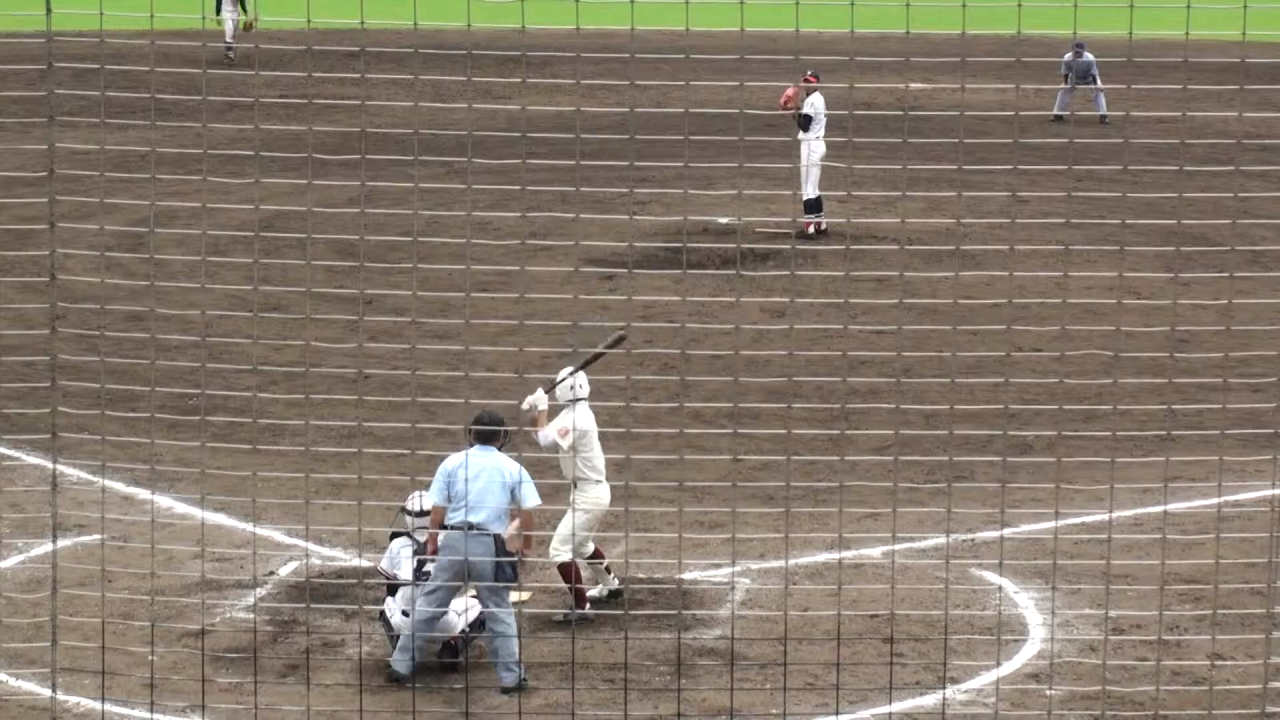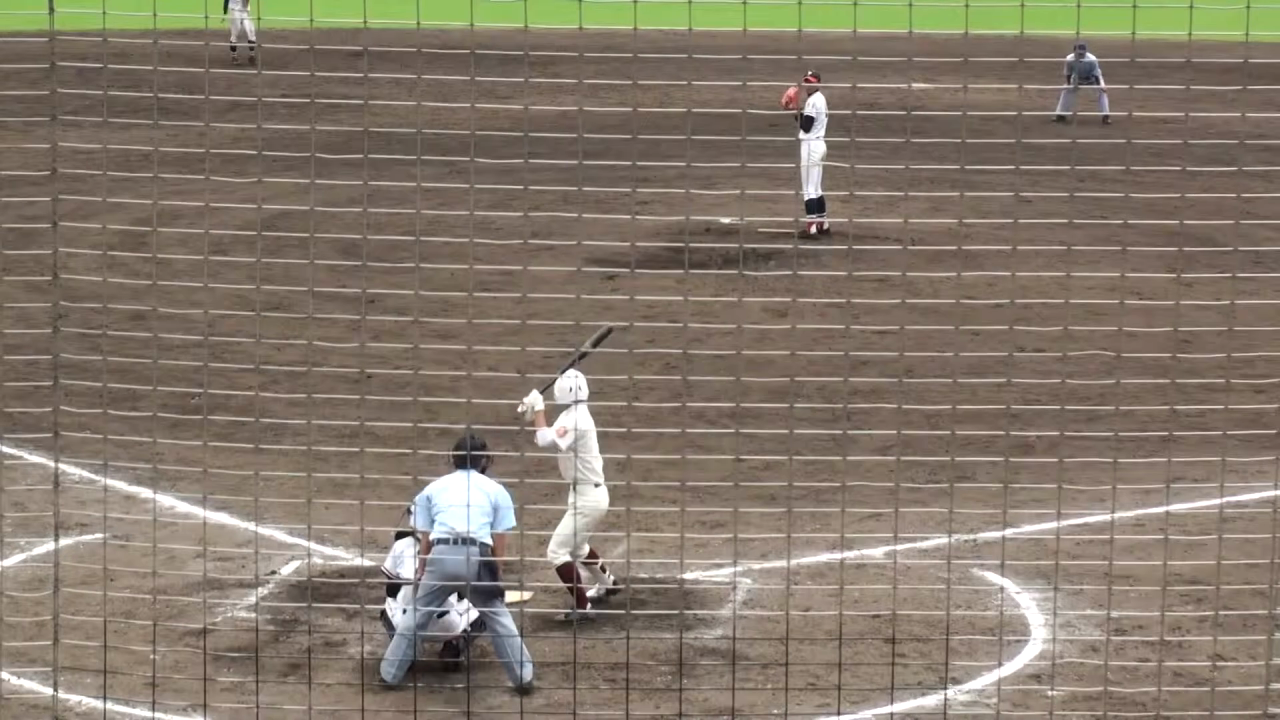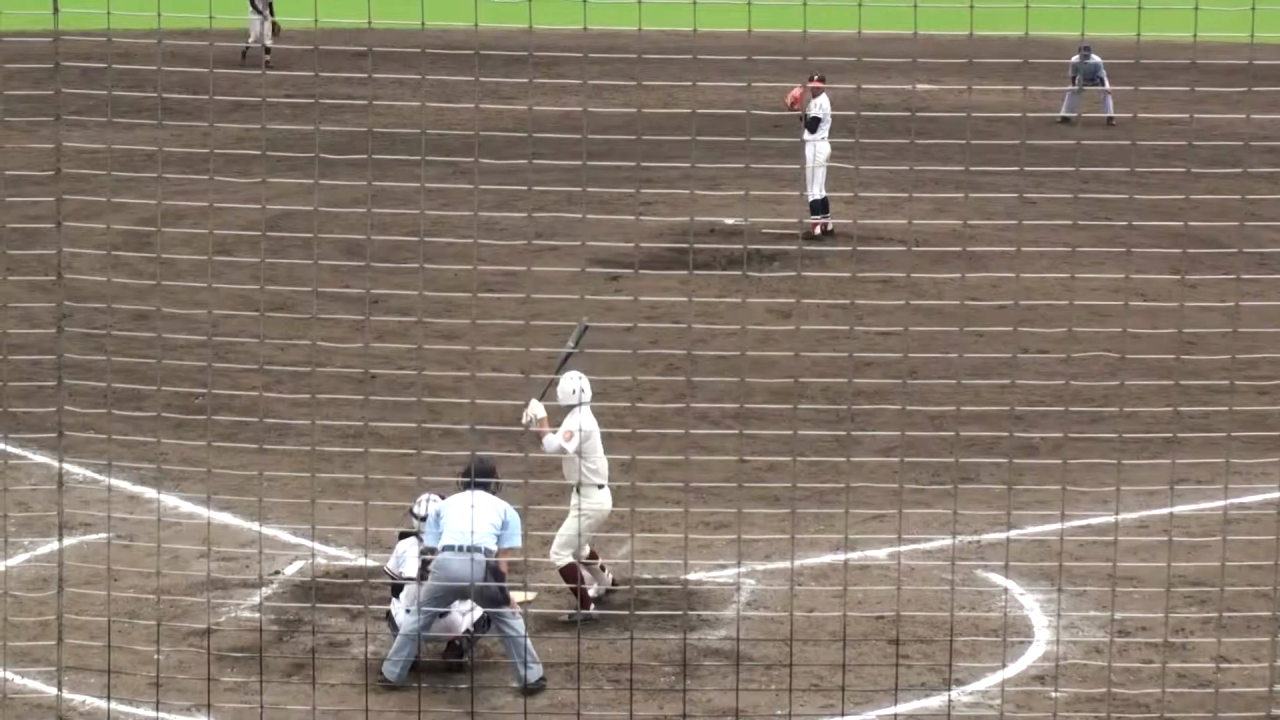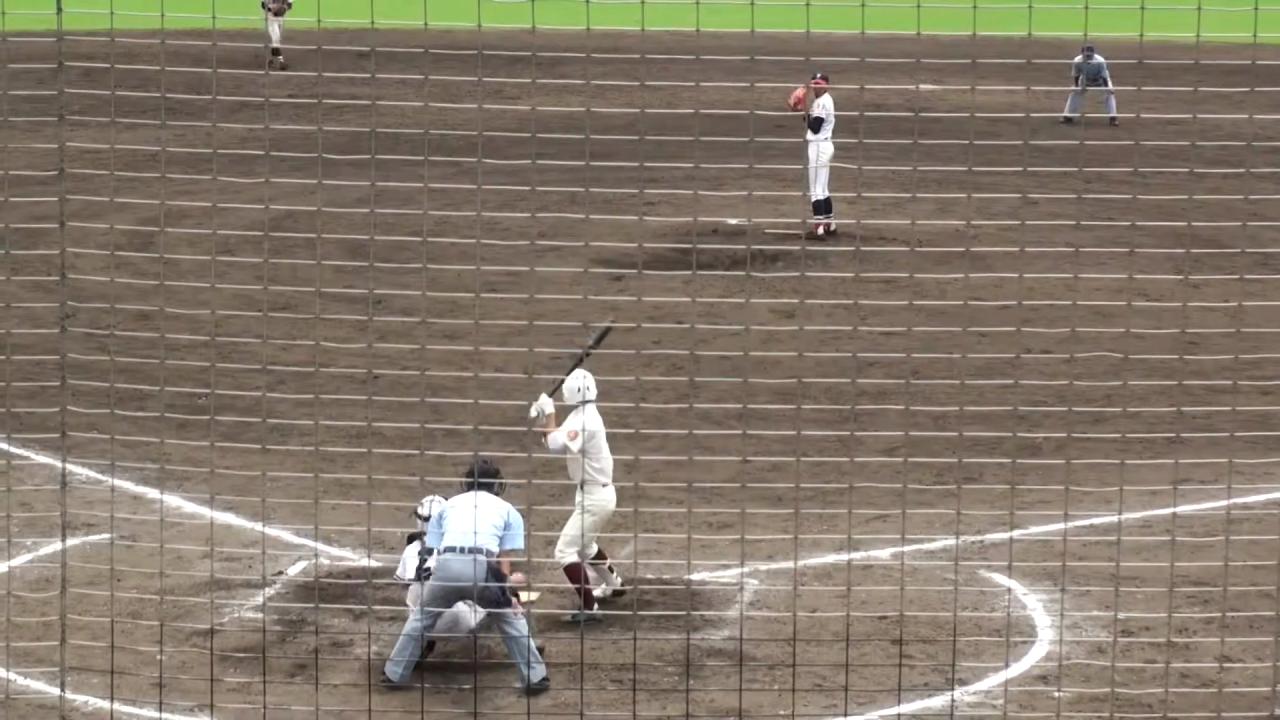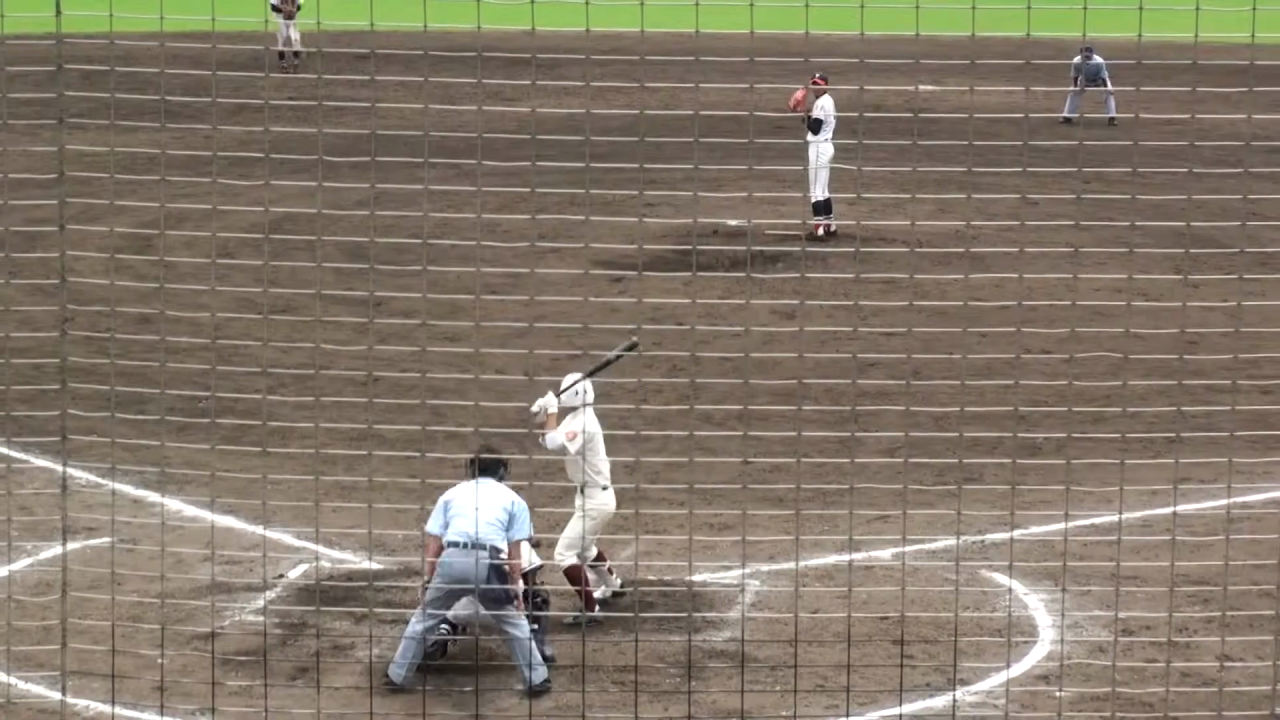
dt=0.4s
person 1, frame 1
left shoulder: (452, 462)
right shoulder: (513, 468)
left elbow: (438, 510)
right elbow: (527, 513)
left wrist: (432, 541)
right wrist: (527, 545)
left hip: (453, 541)
right hip: (489, 545)
left knee: (427, 605)
right knee: (499, 614)
left ankle: (401, 667)
right ankle: (512, 677)
person 1, frame 2
left shoulder: (433, 487)
right shoulder: (495, 489)
left elbow: (425, 537)
right elbow: (499, 540)
left wrist: (421, 569)
right wrist: (495, 574)
left hip: (441, 556)
right hip: (476, 558)
left knee: (417, 615)
right knee: (498, 618)
left ankle: (390, 674)
right ankle: (524, 677)
person 1, frame 3
left shoulder: (443, 504)
right shoulder: (504, 508)
right elbow: (502, 557)
right wrist: (502, 590)
left hip: (446, 563)
right hip: (481, 564)
left knee: (418, 618)
right knee: (509, 619)
left ankle: (392, 674)
right ankle: (532, 678)
person 1, frame 4
left shoulder: (447, 505)
right shoulder: (508, 510)
left elbow: (434, 551)
right elbow: (504, 557)
right wrist: (506, 591)
left hip: (447, 565)
right hip: (483, 566)
left knee: (421, 618)
right knee: (512, 618)
left ankle: (394, 675)
right ankle: (535, 678)
person 1, frame 5
left shoulder: (452, 493)
right shoulder: (512, 498)
left elbow: (433, 538)
right elbow: (514, 546)
left wrist: (429, 576)
right wrist: (513, 584)
left hip: (452, 559)
right hip: (488, 562)
left knee: (425, 617)
right knee: (513, 620)
left ankle: (397, 675)
right ankle: (537, 679)
person 2, frame 1
left shoulder: (576, 417)
right shoulder: (575, 412)
left elbow: (545, 440)
right elbow: (544, 434)
left wrist: (542, 407)
right wrist: (535, 410)
left hip: (588, 494)
right hip: (591, 490)
left knee: (560, 549)
right knee: (581, 543)
left ankle: (581, 607)
right ankle: (610, 585)
person 2, frame 2
left shoulder: (575, 418)
right shoulder: (575, 415)
left elbow: (545, 440)
right elbow: (548, 438)
left wrist: (539, 408)
right wrist: (532, 415)
left hip: (587, 497)
right hip: (588, 494)
left knee: (557, 552)
right knee: (575, 546)
left ankle: (582, 608)
right ankle: (606, 583)
person 2, frame 3
left shoulder: (579, 420)
right shoulder: (579, 417)
left elbow: (553, 447)
right elbow: (555, 445)
left wrist: (541, 417)
right wrist: (536, 424)
left hip: (590, 499)
right hip: (592, 495)
left knee: (561, 553)
right knee: (577, 547)
left ankle: (585, 608)
right ankle: (605, 582)
person 2, frame 4
left shoulder: (585, 419)
right shoulder: (583, 415)
left elbow: (556, 445)
right elbow: (556, 440)
left wrist: (549, 413)
right wrist: (543, 418)
left hip: (594, 496)
right hip: (596, 493)
left knee: (565, 551)
right knee: (584, 545)
left ankle: (589, 608)
right ankle: (613, 585)
person 2, frame 5
left shoulder: (583, 423)
right shoulder: (575, 418)
left elbow: (554, 444)
right elbow: (550, 440)
left wrist: (551, 412)
right wrist: (543, 417)
left hip: (594, 500)
right hip: (592, 496)
left knee: (564, 554)
right knee: (584, 547)
left ankle: (590, 610)
right ankle: (613, 586)
